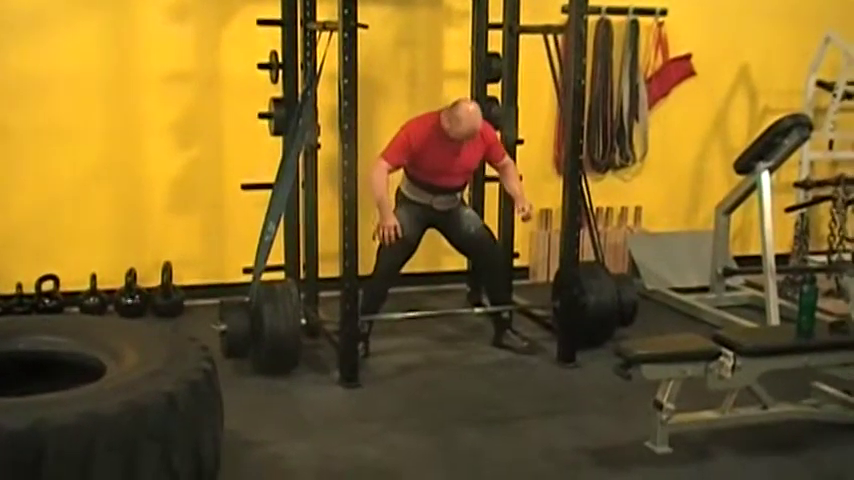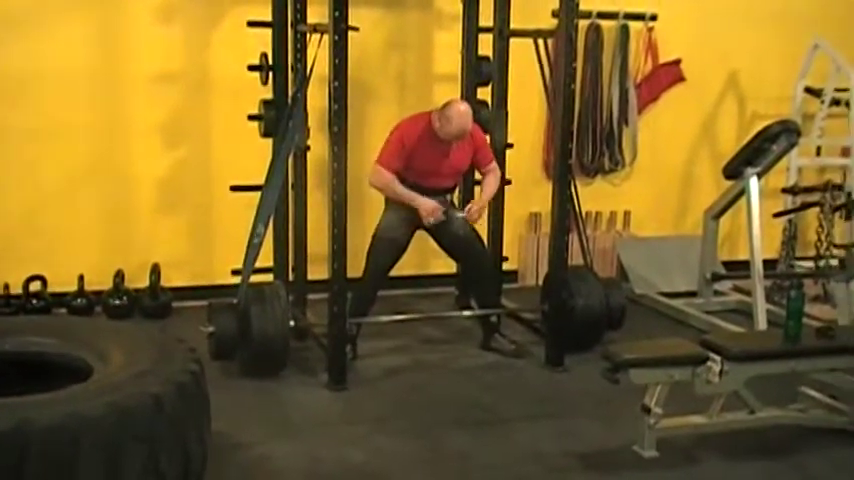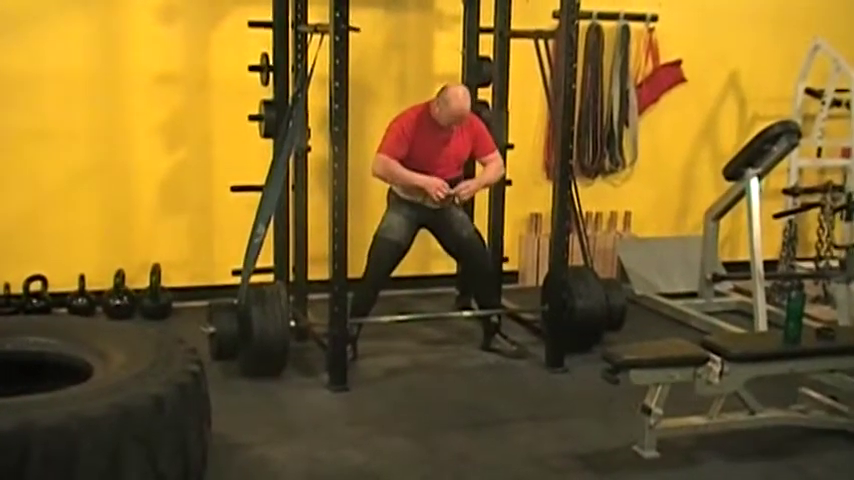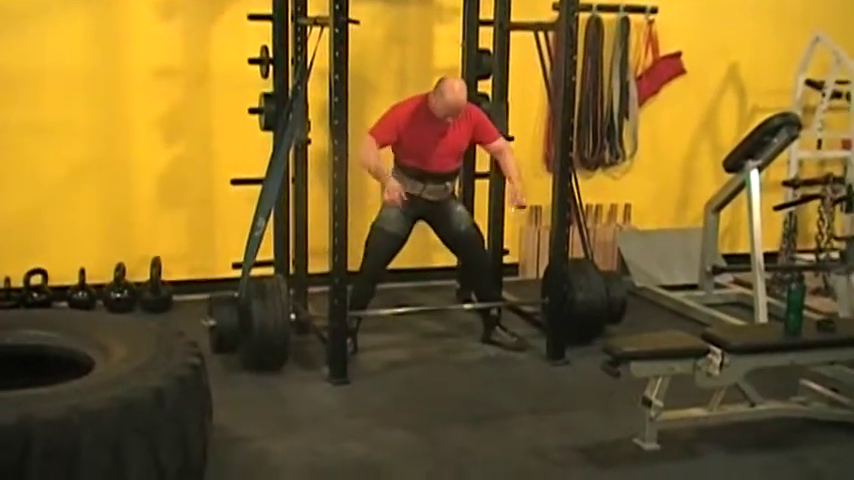
dt=0.5s
person 1, frame 1
left shoulder: (484, 132)
right shoulder: (417, 130)
left elbow: (505, 165)
right elbow: (380, 169)
left wrist: (519, 197)
right wrist: (385, 212)
left hip: (453, 205)
right hip: (414, 203)
left knee: (493, 256)
right knee: (387, 263)
left ankle: (504, 328)
right ankle: (361, 333)
person 1, frame 2
left shoulder: (473, 135)
right shoulder: (408, 131)
left elbow: (492, 171)
right elbow: (378, 177)
left wrist: (482, 201)
right wrist: (418, 202)
left hip: (443, 207)
right hip: (406, 206)
left knee: (482, 260)
right knee: (376, 267)
left ankle: (492, 331)
right ankle: (348, 335)
person 1, frame 3
left shoulder: (473, 125)
right shoulder: (408, 122)
left elbow: (497, 164)
right elbow: (380, 166)
left wrist: (477, 183)
right wrist: (423, 181)
left hip: (447, 205)
right hip: (406, 204)
left knee: (481, 262)
right knee: (378, 268)
left ankle: (492, 333)
right ankle: (349, 336)
person 1, frame 4
left shoulder: (472, 116)
right shoulder: (405, 112)
left elbow: (502, 149)
right elbow: (368, 148)
left wrist: (516, 183)
right wrist: (387, 180)
left hip: (444, 197)
right hip: (405, 195)
left knee: (477, 256)
right knee: (374, 260)
left ankle: (493, 325)
right ankle: (349, 329)
